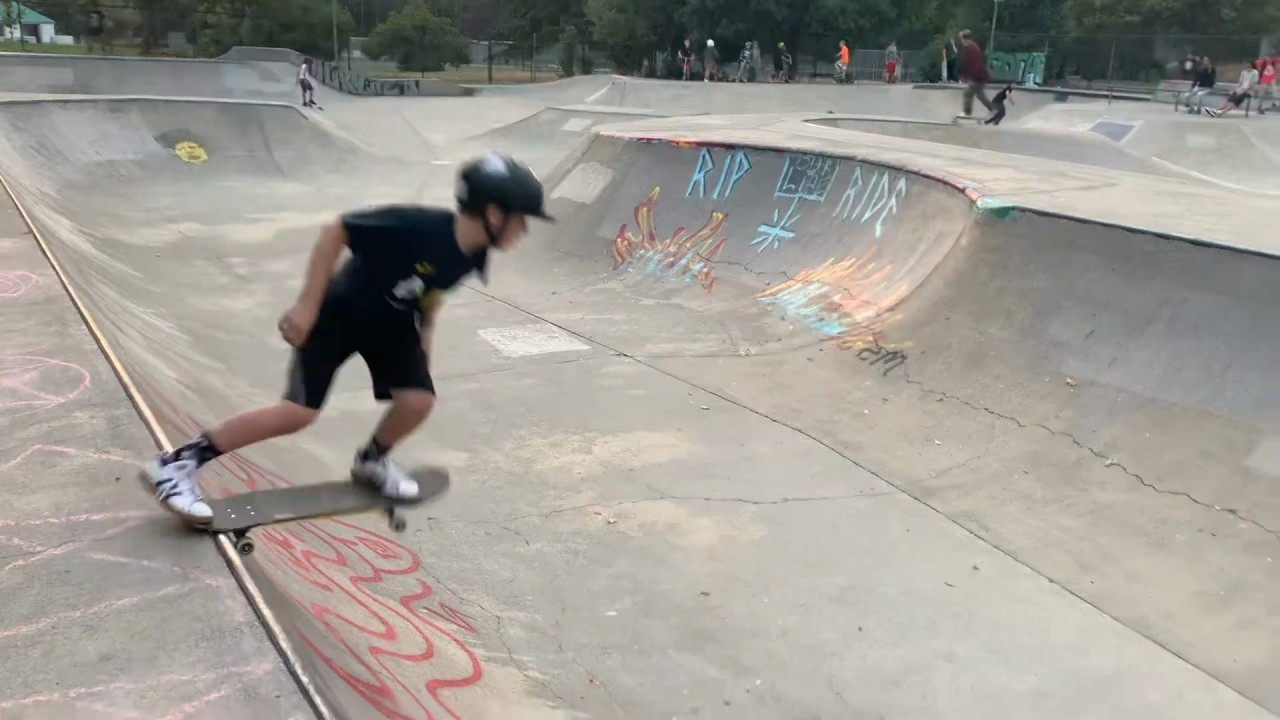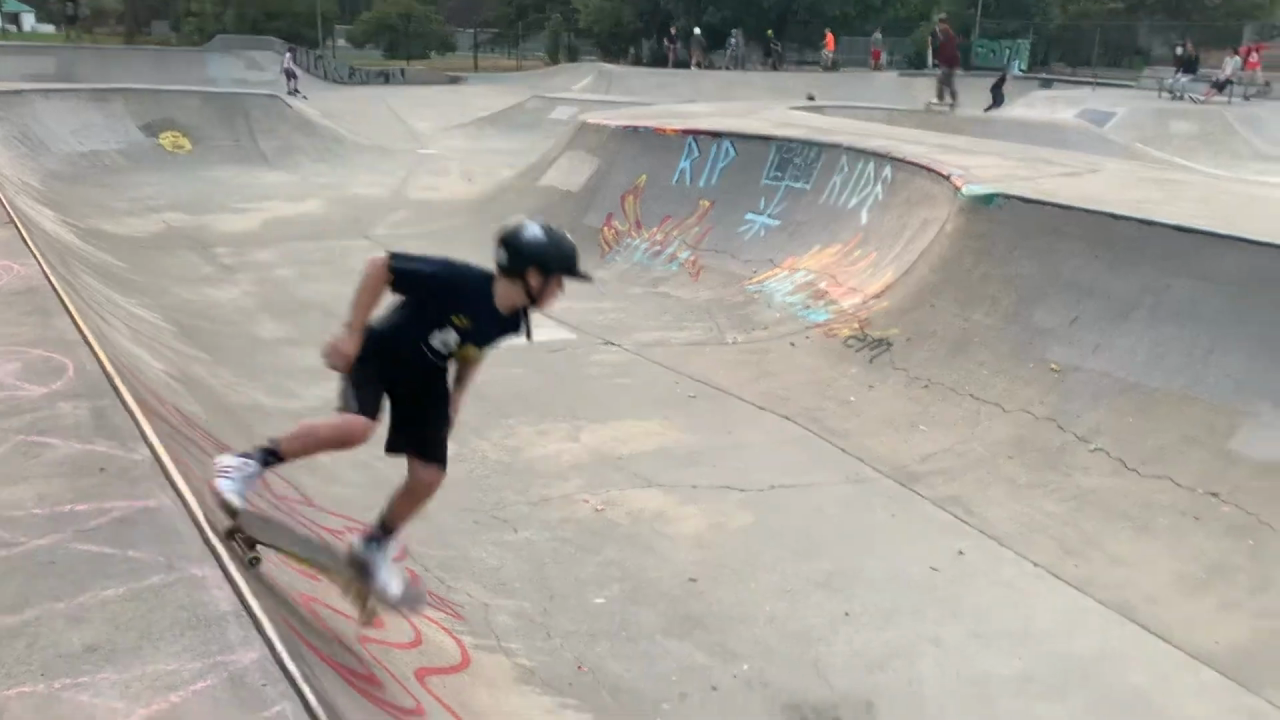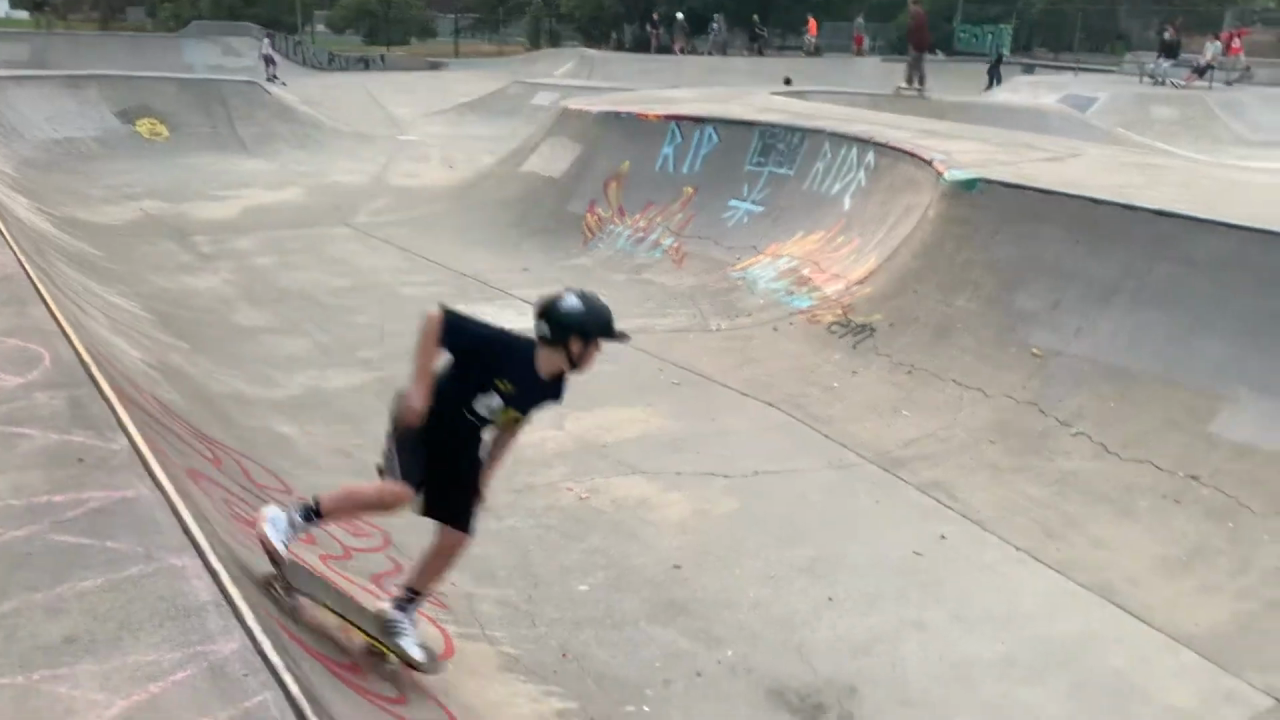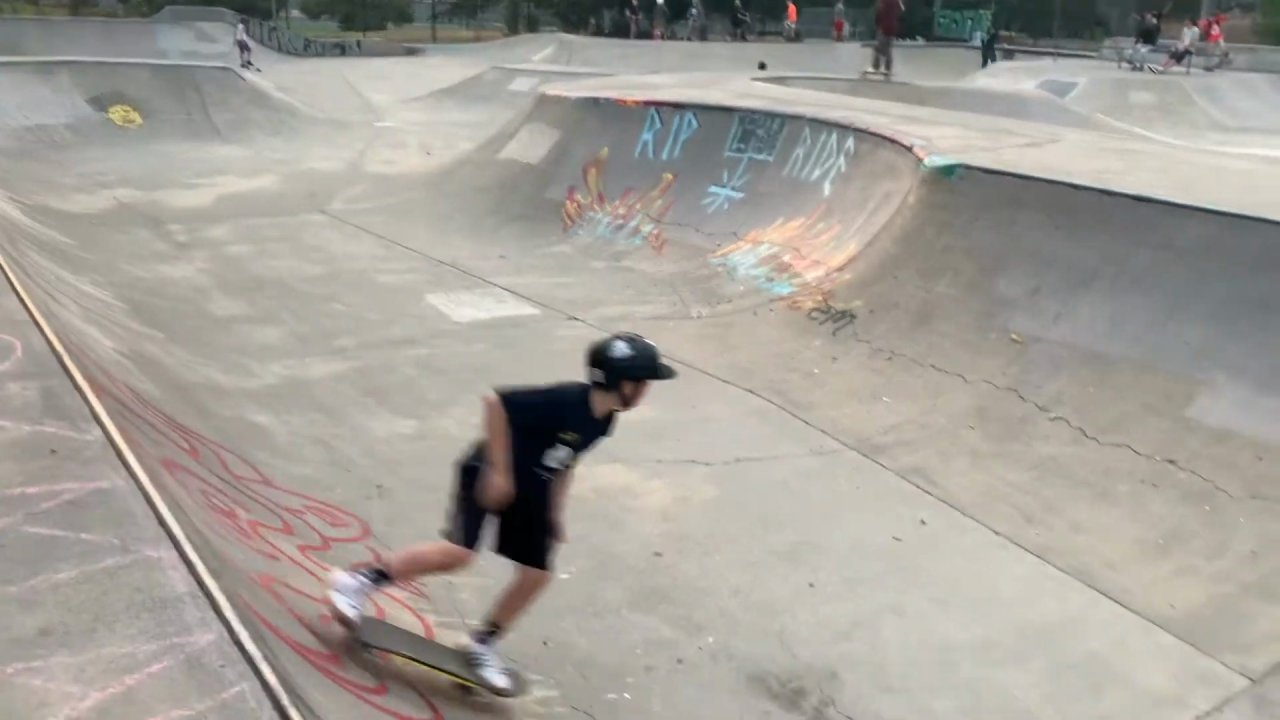
dt=0.1s
person 1, frame 1
left shoulder: (472, 255)
right shoulder: (417, 227)
right elbow: (337, 234)
left wrist: (425, 333)
right wrist: (306, 305)
left hip: (390, 324)
right hip: (340, 314)
left knee: (418, 402)
right knee: (298, 413)
left ankle: (373, 460)
right ankle: (182, 463)
person 1, frame 2
left shoulder: (514, 316)
right shoulder: (457, 282)
right elbow: (381, 265)
left wrist: (455, 398)
right wrist: (352, 330)
left hip: (426, 376)
right hip: (376, 354)
left knee: (427, 476)
right knee: (355, 428)
left ankle: (374, 545)
right ankle: (253, 461)
person 1, frame 3
left shoulder: (551, 386)
right shoulder: (503, 348)
right elbow: (436, 318)
left wrist: (487, 469)
right wrist: (419, 387)
left hip: (463, 440)
right hip: (423, 423)
left knee: (456, 535)
right knee: (397, 494)
left ankle: (401, 613)
right ankle: (297, 516)
person 1, frame 4
left shoulder: (601, 421)
right shoulder: (563, 400)
right elbow: (496, 403)
left wrist: (556, 509)
right wrist: (499, 471)
left hip: (530, 487)
right hip: (487, 474)
left knee: (536, 574)
right knee: (458, 553)
left ankle: (482, 645)
right ankle: (361, 581)
